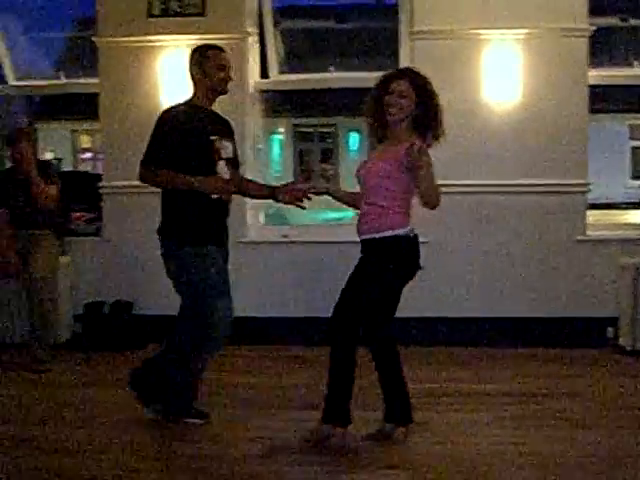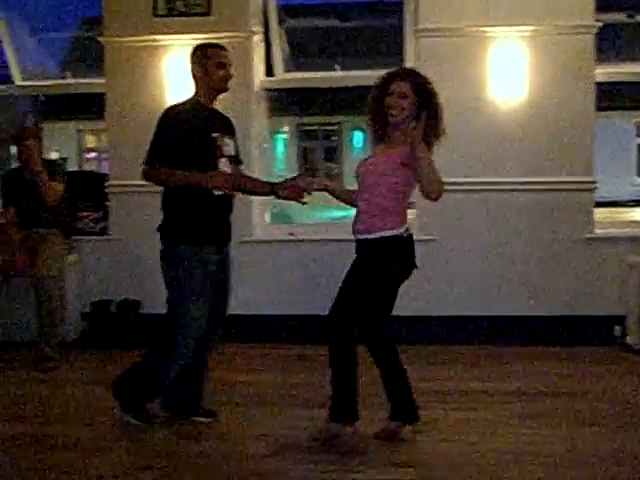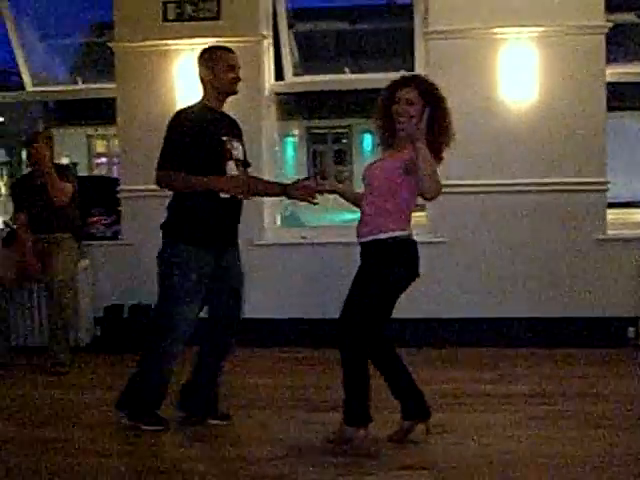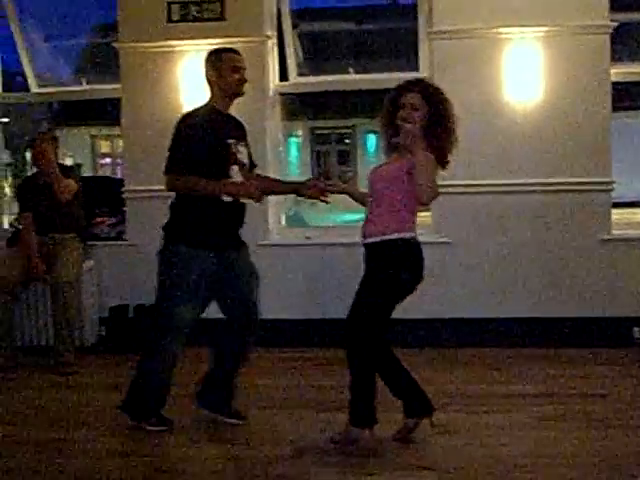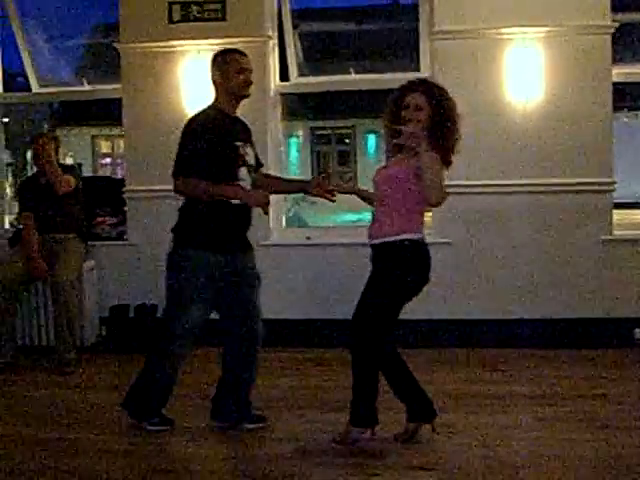
dt=0.1s
person 1, frame 1
left shoulder: (223, 125)
right shoulder: (176, 118)
left elbow: (234, 180)
right elbow: (148, 173)
left wrist: (277, 192)
right wrist: (200, 182)
left hip: (213, 238)
right hip: (186, 240)
left knee: (204, 319)
right knee: (214, 318)
left ankle: (175, 400)
right ankle: (153, 382)
person 1, frame 2
left shoulder: (224, 124)
right shoulder: (177, 117)
left elbow: (235, 177)
right elbow: (151, 172)
left wrist: (276, 189)
right wrist: (203, 179)
left hip: (216, 238)
right hip: (185, 239)
left knee: (206, 322)
right knee: (187, 322)
left ankle: (182, 399)
right ankle: (132, 390)
person 1, frame 3
left shoulder: (231, 126)
right shoulder: (187, 120)
left elbow: (241, 177)
right elbow: (164, 177)
left wrist: (286, 189)
right wrist: (216, 182)
left hip: (224, 242)
right hip: (188, 242)
left knee: (225, 321)
right knee: (175, 325)
left ankle: (198, 399)
right ankle: (137, 403)
person 1, frame 4
left shoulder: (237, 127)
right shoulder: (194, 123)
left elbow: (249, 178)
right elbow: (174, 180)
left wrist: (296, 188)
right wrist: (226, 187)
left hip: (229, 244)
right hip: (190, 243)
left knee: (245, 319)
right knee: (174, 326)
left ankle: (217, 395)
right ankle: (141, 404)
person 1, frame 5
left shoulder: (242, 129)
right shoulder: (201, 126)
left elbow: (256, 178)
right elbow: (183, 184)
left wrist: (303, 186)
right wrist: (235, 193)
left hip: (236, 247)
right hip: (198, 246)
left knee: (246, 328)
right knee: (182, 328)
left ankle: (232, 406)
right ankle: (143, 403)
person 2, frame 1
left shoulder: (412, 148)
right shoulder: (383, 145)
left elbow: (431, 199)
left wrist: (419, 158)
right wrist: (329, 191)
left hip: (392, 250)
right hip: (379, 251)
left knee: (342, 326)
right knee: (376, 333)
left ankle: (335, 421)
right ankle: (397, 416)
person 2, frame 2
left shoulder: (411, 147)
right shoulder: (383, 145)
left elbow: (434, 192)
left wrist: (420, 150)
right wrist: (329, 187)
left hip: (387, 250)
right hip: (375, 250)
left knee: (340, 326)
right knee: (372, 332)
left ankle: (342, 420)
right ankle: (403, 413)
person 2, frame 3
left shoulder: (418, 152)
right shoulder: (392, 149)
left elbow: (430, 192)
left wrist: (420, 142)
right wrist: (339, 189)
left hip: (391, 254)
right hip: (381, 254)
left knee: (351, 330)
right knee: (370, 335)
left ankle: (355, 422)
right ankle: (413, 409)
person 2, frame 4
left shoulder: (422, 156)
right shoulder: (397, 155)
left elbow: (426, 196)
left wrist: (416, 148)
right wrist: (348, 189)
left hip: (396, 256)
right hip: (385, 256)
left knee: (358, 334)
right knee: (369, 336)
left ankle: (361, 423)
right ankle: (416, 406)
person 2, frame 5
left shoulder: (426, 158)
right shoulder: (401, 155)
left elbow: (434, 198)
left wrist: (420, 147)
right wrist: (358, 191)
left hip: (404, 257)
right hip: (390, 258)
left knee: (363, 333)
right knee: (375, 337)
left ankle: (362, 423)
right ankle: (420, 411)
person 3, frame 1
left shoulder: (46, 170)
left elbow: (47, 203)
left wrist: (30, 169)
left hip: (43, 235)
left knee: (38, 277)
left ankle: (39, 353)
person 3, frame 2
left shoulder: (52, 169)
left elbow: (51, 198)
left wrist: (36, 166)
left hip: (50, 235)
right hip: (21, 235)
left knee: (46, 276)
left ankle: (47, 351)
person 3, frame 3
left shoulder: (63, 172)
right shoulder: (20, 184)
left elbow: (60, 199)
right elbow: (22, 226)
left wrist: (46, 166)
right wrist: (28, 257)
left hip: (62, 240)
right hip: (32, 241)
left knee: (59, 281)
left ankle: (59, 355)
person 3, frame 4
left shoulder: (68, 173)
right shoulder: (26, 185)
left elbow: (63, 194)
right elbow: (27, 226)
left wrist: (50, 163)
right wrist: (33, 258)
left hip: (67, 240)
right hip: (37, 241)
left knee: (63, 281)
left ankle: (65, 356)
person 3, frame 5
left shoulder: (69, 172)
right shoulder: (27, 185)
left elbow: (61, 188)
right elbow: (28, 225)
left wrist: (49, 158)
right wrist: (34, 257)
left hip: (68, 240)
right hip: (38, 241)
left knee: (64, 280)
left ankle: (66, 355)
